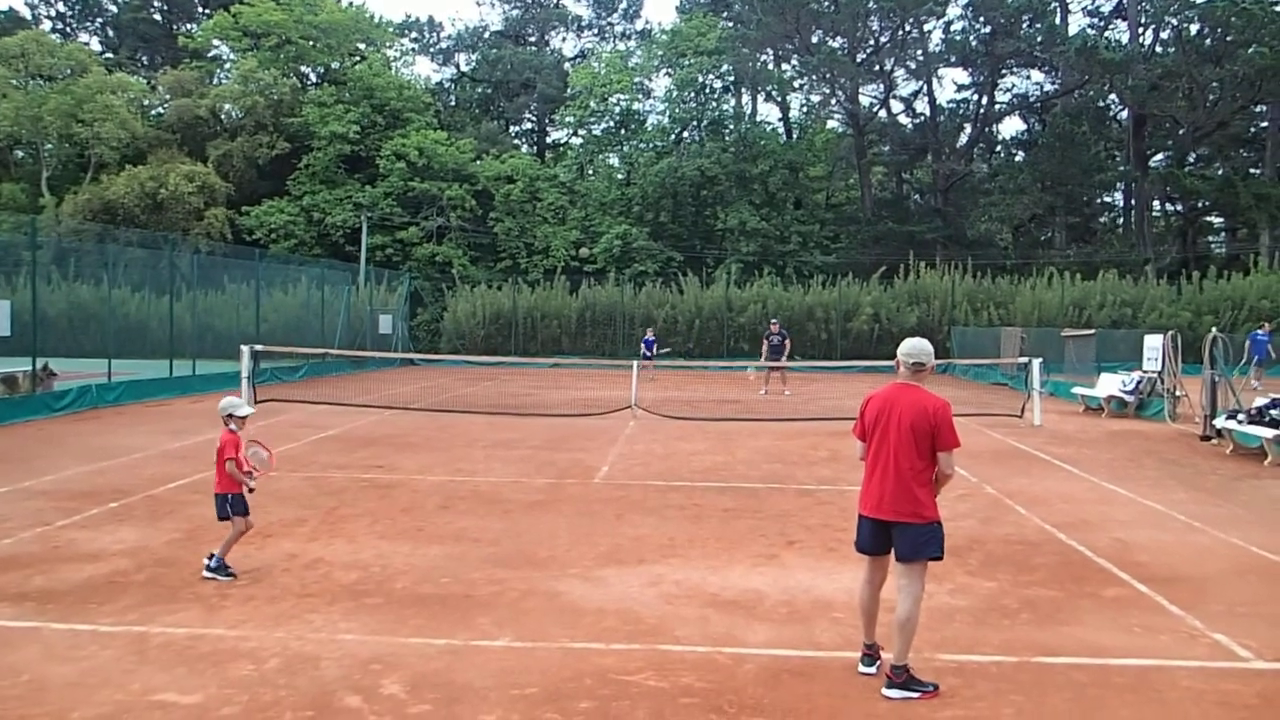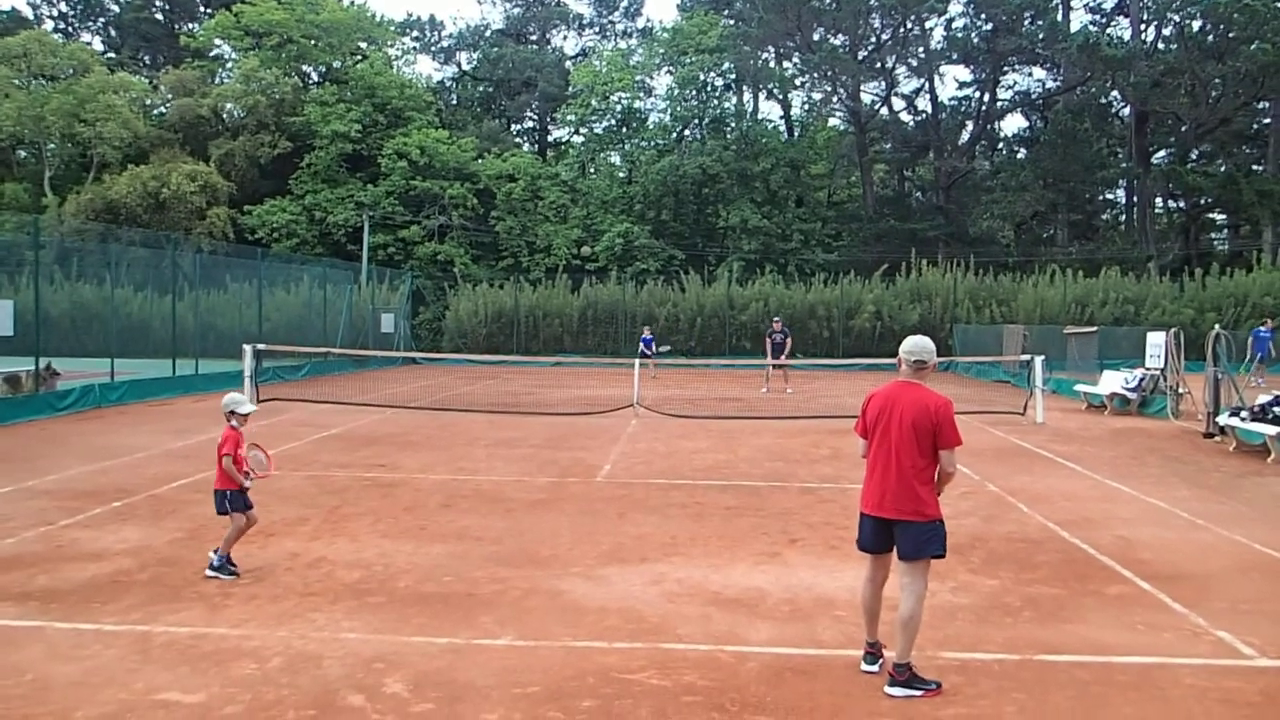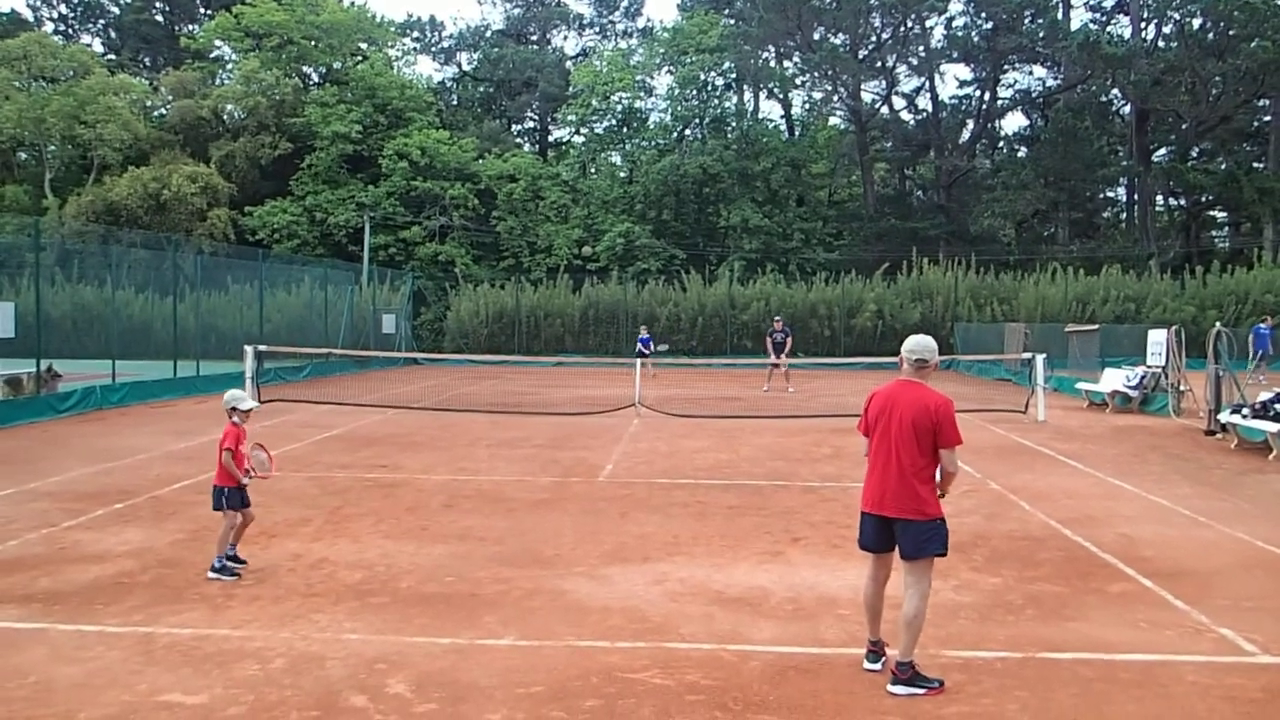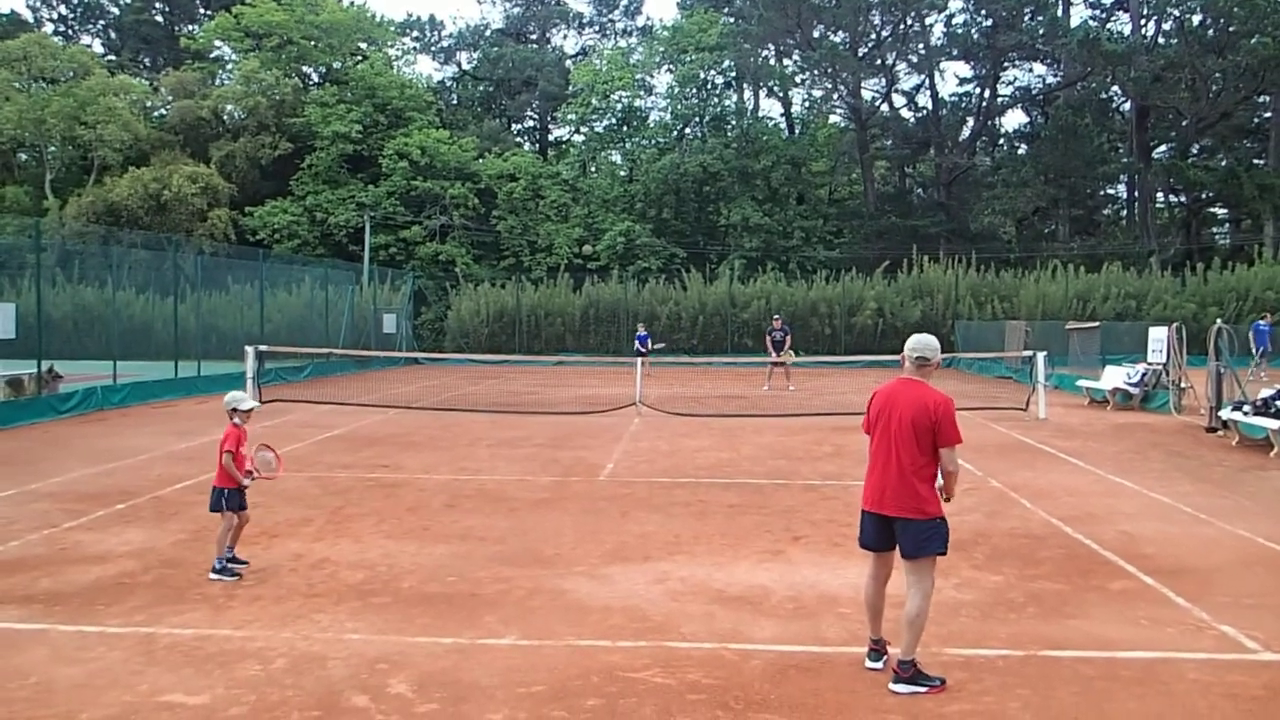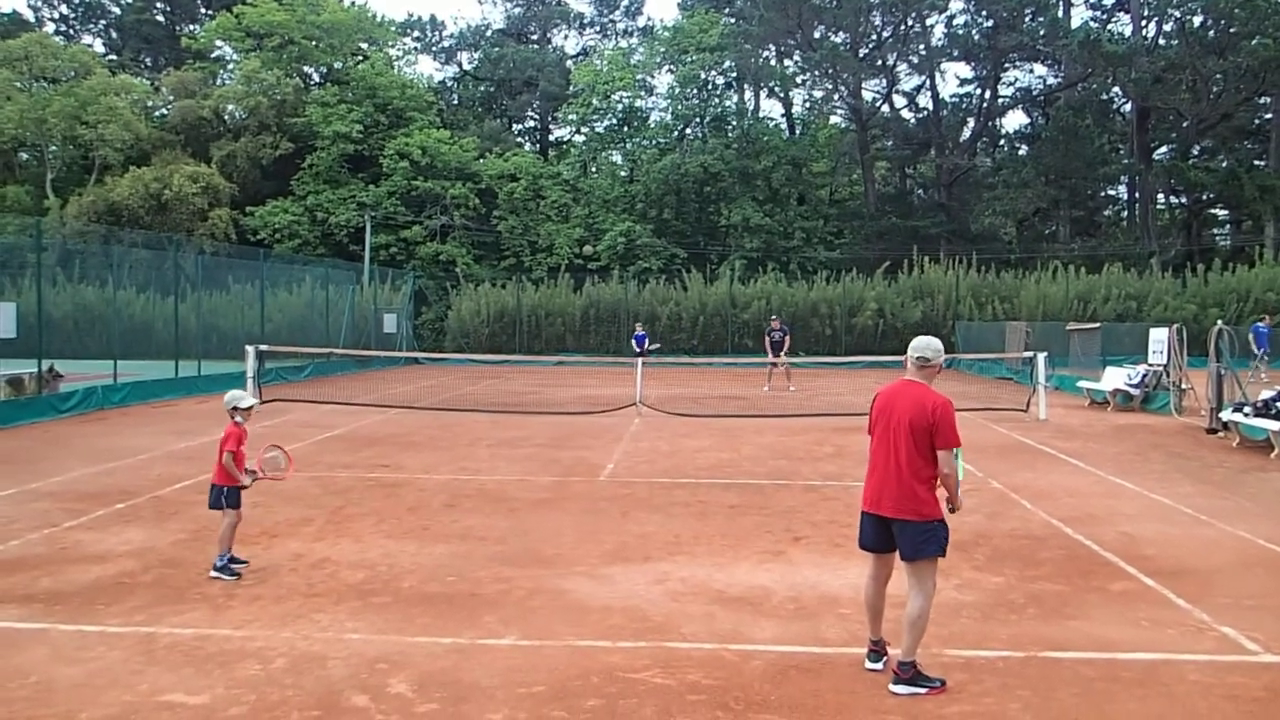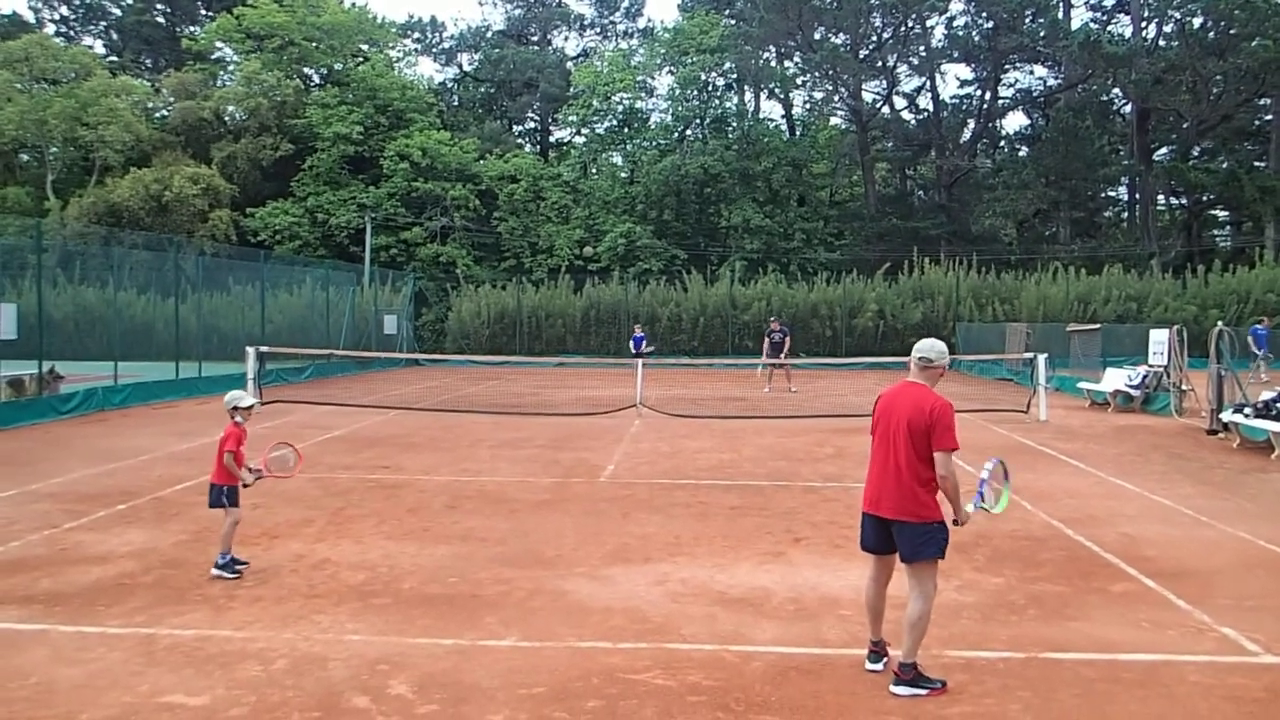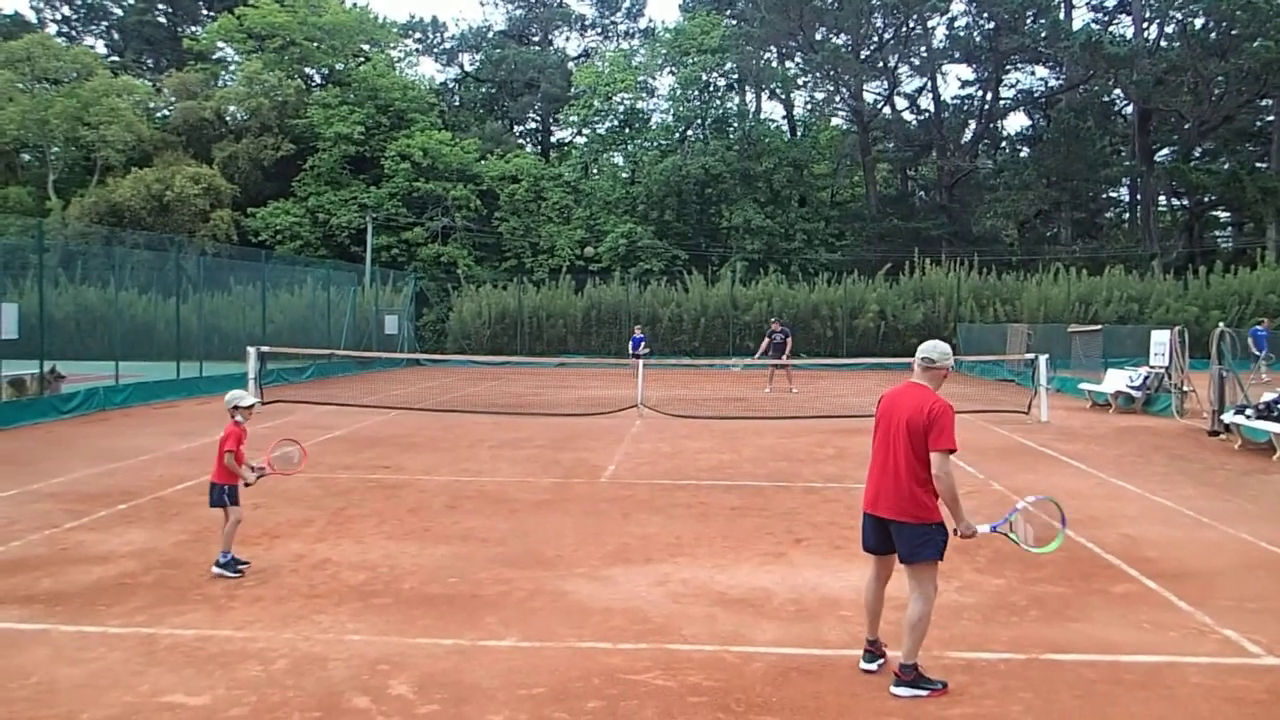
dt=0.1s
person 1, frame 1
left shoulder: (872, 400)
right shoulder: (937, 407)
left elbow: (861, 453)
right elbow: (946, 469)
right wrist: (933, 490)
left hip: (873, 504)
right hip: (915, 510)
left knee: (872, 577)
right knee: (910, 589)
left ankle: (869, 652)
right ankle: (897, 675)
person 1, frame 2
left shoulder: (874, 398)
right shoulder: (939, 405)
left elbow: (863, 451)
right elbow: (948, 467)
right wrist: (937, 486)
left hip: (875, 502)
right hip: (916, 508)
left knee: (875, 575)
right knee: (913, 587)
left ankle: (872, 650)
right ankle: (900, 672)
person 1, frame 3
left shoulder: (876, 397)
right shoulder: (939, 404)
right elbow: (950, 466)
right wrist: (942, 488)
left hip: (876, 501)
right hip: (917, 507)
left knee: (877, 574)
right knee: (917, 587)
left ankle: (874, 649)
right ankle: (903, 671)
person 1, frame 4
left shoulder: (879, 395)
right shoulder: (939, 403)
right elbow: (950, 465)
right wrist: (948, 490)
left hip: (875, 499)
right hip: (917, 506)
left knee: (878, 573)
right knee: (920, 585)
left ankle: (876, 647)
right ankle: (905, 670)
person 1, frame 5
left shoulder: (882, 396)
right shoulder: (938, 405)
right elbow: (947, 468)
right wrist: (954, 498)
left hip: (875, 500)
right hip: (916, 508)
left knee: (878, 574)
right knee: (922, 588)
left ankle: (875, 648)
right ankle: (905, 671)
person 1, frame 6
left shoulder: (885, 397)
right shoulder: (939, 407)
right elbow: (943, 471)
right wrist: (958, 509)
left hip: (876, 502)
right hip: (915, 510)
left knee: (878, 575)
right knee: (923, 589)
left ankle: (875, 649)
right ankle: (906, 672)
person 1, frame 7
left shoulder: (887, 397)
right shoulder: (938, 409)
right elbow: (940, 473)
right wrist: (961, 519)
left hip: (876, 502)
right hip: (914, 511)
left knee: (878, 575)
right knee: (923, 590)
left ankle: (871, 649)
right ankle: (906, 673)
person 2, frame 1
left shoulder: (230, 437)
right shoulder: (231, 440)
right elbow: (230, 469)
left wrist: (244, 471)
right wrist: (248, 482)
left hip: (234, 490)
right hip: (228, 492)
left knee: (247, 525)
right knee: (238, 528)
left ankle: (216, 557)
right ankle: (213, 566)
person 2, frame 2
left shoulder: (237, 433)
right shoulder: (230, 436)
right elbow: (226, 465)
left wrist: (243, 471)
right wrist: (243, 481)
left hip: (236, 487)
right hip: (227, 488)
left knee: (251, 519)
right knee: (236, 525)
left ankle: (221, 551)
right ankle: (216, 565)
person 2, frame 3
left shoulder: (240, 429)
right shoulder: (232, 431)
right elbow: (225, 459)
left wrist: (243, 469)
right wrist: (241, 478)
left hip: (235, 484)
right hip: (226, 485)
left knee: (248, 516)
right knee: (230, 522)
left ankle: (229, 552)
right ankle: (217, 566)
person 2, frame 4
left shoulder: (241, 431)
right shoulder: (233, 433)
right elbow: (226, 461)
left wrist: (244, 471)
right wrist: (242, 479)
left hip: (234, 485)
right hip: (226, 486)
left knee: (243, 518)
right knee: (228, 523)
left ankle: (229, 555)
right ankle: (218, 567)
person 2, frame 5
left shoulder: (241, 429)
right shoulder: (234, 432)
right elbow: (226, 460)
left wrist: (245, 471)
right wrist: (241, 478)
left hip: (233, 483)
right hip: (224, 484)
left knee: (236, 518)
right knee: (230, 520)
left ankle: (227, 556)
right ankle: (219, 565)
person 2, frame 6
left shoulder: (241, 430)
right shoulder: (234, 432)
right elbow: (227, 460)
left wrist: (249, 469)
right wrist: (243, 478)
left hip: (229, 483)
right hip: (223, 483)
left knee: (232, 519)
right knee: (234, 519)
left ankle: (227, 557)
right ankle: (221, 563)
person 2, frame 7
left shoulder: (241, 429)
right shoulder: (234, 431)
right elbow: (228, 460)
left wrist: (251, 468)
right wrist: (245, 477)
left hip: (229, 482)
right hip: (224, 482)
left knee: (230, 518)
right knee: (235, 517)
left ankle: (227, 557)
right ankle: (222, 561)
